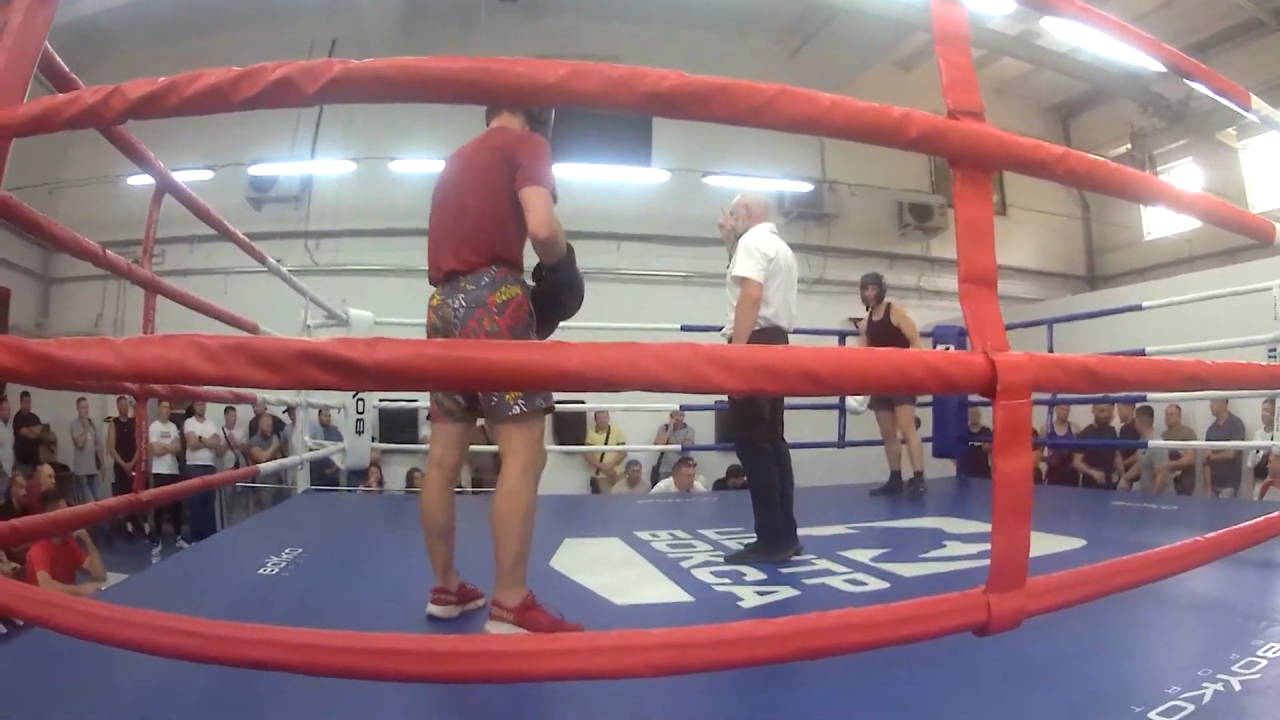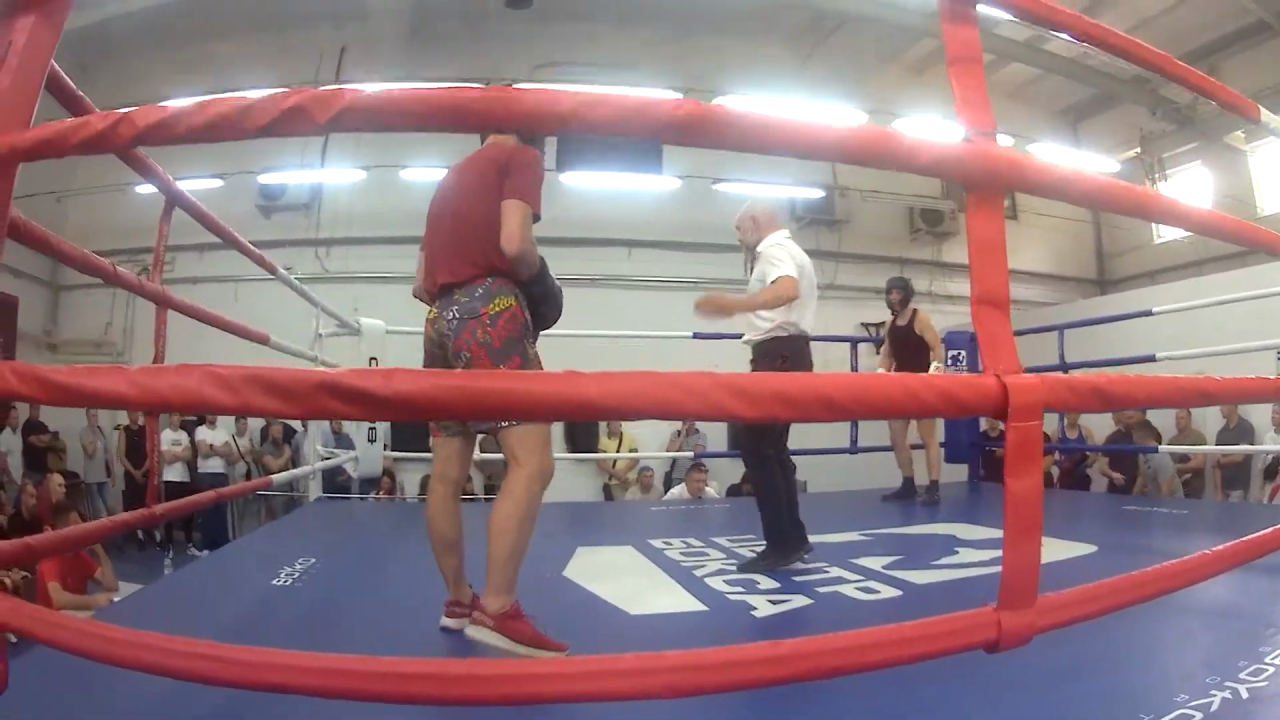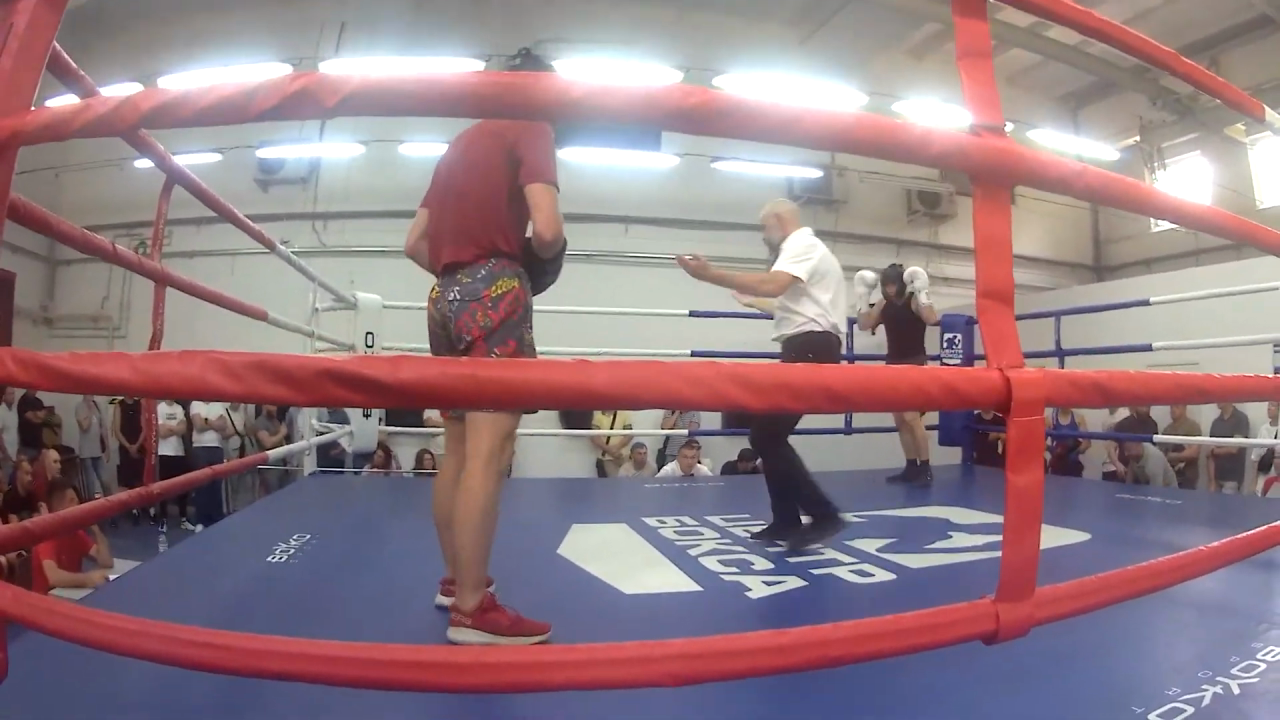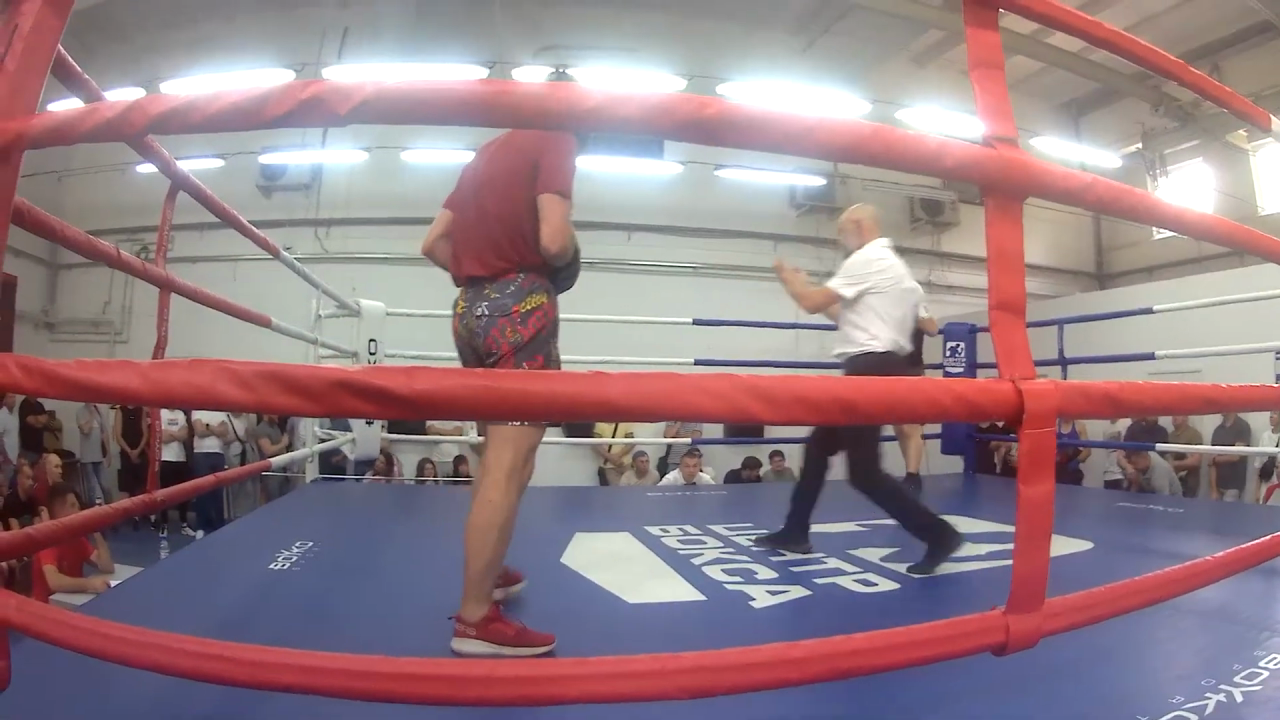
dt=0.3s
person 1, frame 1
left shoulder: (456, 160)
right shoulder: (525, 142)
right elbow: (543, 229)
right wrist: (560, 268)
left hip: (443, 304)
right hip: (495, 298)
left knee: (443, 460)
right knee: (523, 457)
left ankle: (445, 588)
right ankle: (510, 604)
person 1, frame 2
left shoulder: (451, 179)
right shoulder: (520, 155)
left elbow: (423, 284)
right elbow: (514, 244)
right wrist: (538, 282)
left hip: (441, 319)
right hip: (494, 310)
left knee: (448, 475)
right knee: (531, 462)
left ankle: (459, 601)
right ankle: (496, 610)
person 1, frame 3
left shoulder: (459, 145)
right shoulder: (530, 130)
left elbow: (415, 244)
right elbow: (548, 231)
right wrist: (543, 257)
left hip: (445, 296)
right hip: (495, 293)
left knee: (458, 450)
right knee: (487, 455)
left ankle: (455, 579)
right ankle: (472, 608)
person 1, frame 4
left shoulder: (486, 152)
right shoulder: (554, 140)
left elbow: (432, 243)
right elbow: (556, 242)
right wrist: (566, 259)
left hip: (470, 308)
right hip: (521, 306)
left knee: (498, 457)
right knee: (507, 469)
left ankle: (492, 574)
right ankle: (475, 619)
person 2, frame 1
left shoulder: (752, 240)
right shoulder: (781, 247)
left elbow: (750, 297)
right wrist: (731, 241)
left hip: (755, 346)
right hip: (776, 344)
left knee: (753, 445)
right knee: (772, 443)
left ankle: (771, 540)
right ankle: (784, 535)
person 2, frame 2
left shoulder: (775, 248)
right shoulder: (788, 250)
left elbow: (786, 291)
left wrist: (735, 304)
left hip: (778, 355)
right hip: (787, 355)
left knee: (758, 451)
right knee: (771, 450)
left ankle: (781, 543)
right ankle: (791, 538)
person 2, frame 3
left shoulder: (800, 246)
right shoulder: (809, 249)
left elbow: (772, 283)
left wrist: (712, 275)
right wrist: (754, 303)
left hip: (809, 351)
right hip: (812, 351)
left knee: (766, 435)
right knee: (771, 435)
left ankle: (822, 514)
right ankle: (787, 521)
person 2, frame 4
left shoulder: (867, 261)
right shoulder: (893, 268)
left elbow: (813, 302)
left wrist: (787, 278)
right wrist: (806, 284)
left hip: (872, 370)
right hip: (880, 368)
left knee: (863, 469)
right knee: (818, 446)
left ankle: (939, 536)
right ankle: (794, 533)
person 3, frame 1
left shoulder: (896, 311)
right shoulder: (865, 322)
left elbow: (914, 340)
left knee: (907, 428)
right knee: (888, 434)
left ankle: (918, 480)
right ankle: (895, 480)
person 3, frame 2
left shoulder: (921, 319)
right shoulder: (890, 324)
left elbow: (937, 348)
left wrist: (935, 369)
right wrist: (880, 375)
left knee: (928, 438)
right knee: (897, 440)
left ankle: (933, 488)
right ankle: (908, 486)
person 3, frame 3
left shoulder: (914, 301)
right shoulder: (885, 304)
left elbow: (932, 319)
right elbow: (865, 325)
left wrist: (922, 292)
right wrist: (862, 297)
left hip: (914, 363)
right hip: (893, 363)
left knee: (911, 417)
right knee: (900, 421)
left ankle: (925, 468)
right ankle: (912, 467)
person 3, frame 4
left shoulder: (914, 314)
left elbow: (932, 329)
left wrist: (919, 307)
left hip: (912, 373)
left knee: (910, 428)
right knee: (900, 430)
left ankle: (912, 481)
right ankle: (913, 478)
